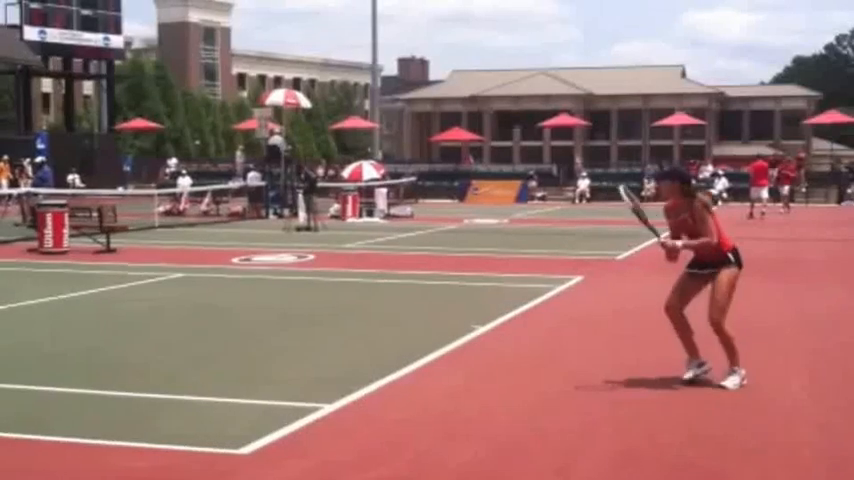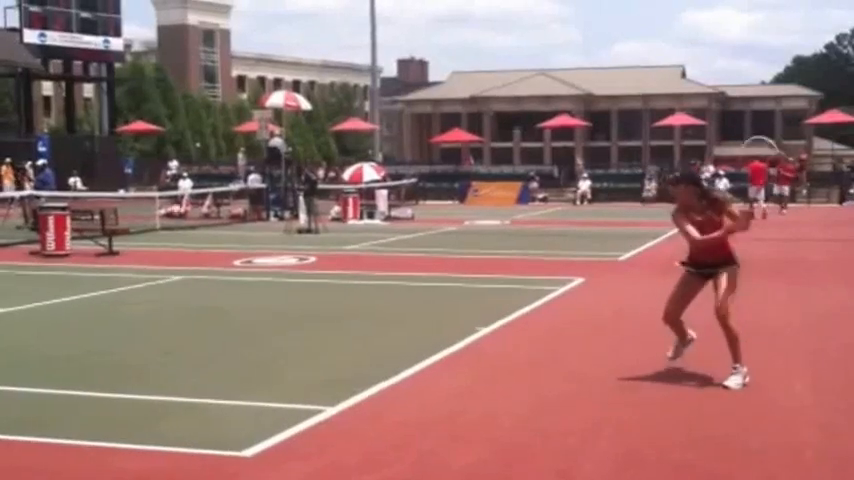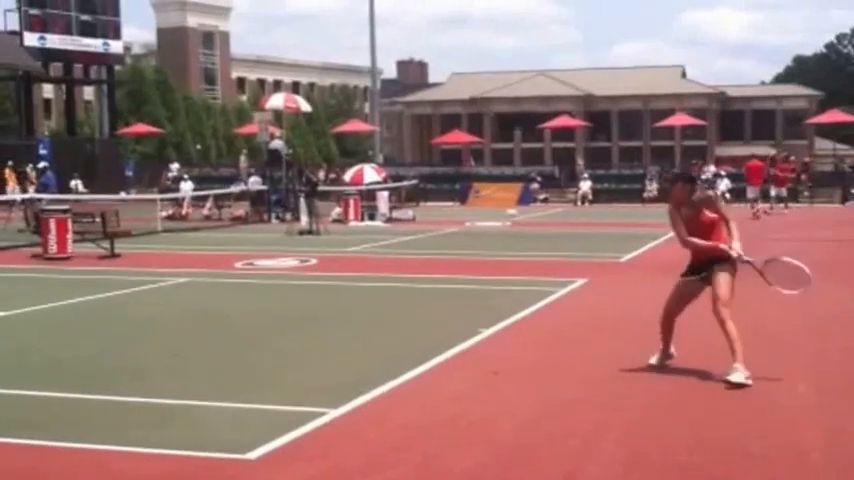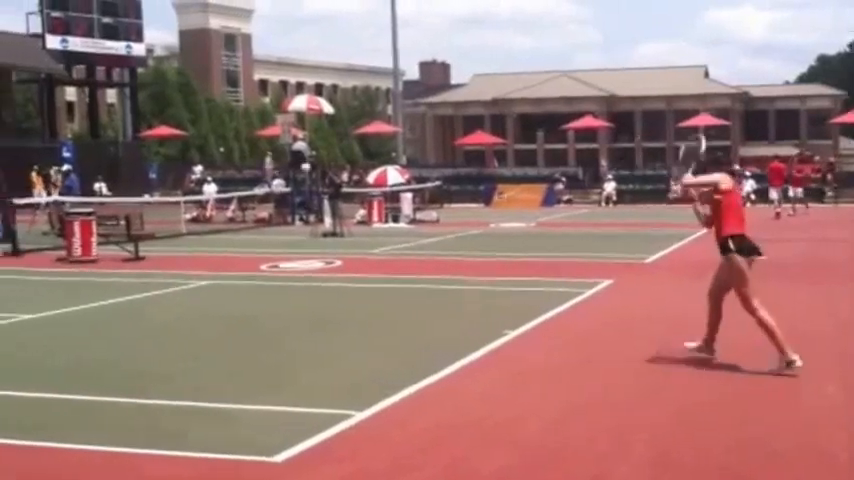
dt=0.2s
person 1, frame 1
left shoulder: (697, 204)
right shoulder: (670, 210)
left elbow: (711, 240)
right elbow: (677, 239)
left wrist: (681, 245)
right wrist: (672, 248)
left hip: (725, 259)
right hip: (702, 261)
left knee: (715, 319)
right knee: (672, 307)
left ankle: (737, 369)
right ankle: (696, 361)
person 1, frame 2
left shoulder: (716, 202)
right shoulder: (680, 213)
left elbow: (738, 222)
right elbow: (697, 241)
left wrist: (742, 220)
right wrist: (729, 230)
left hip: (723, 263)
right hip: (697, 264)
left knee: (722, 312)
right knee: (669, 315)
left ankle: (739, 369)
right ankle: (684, 337)
person 1, frame 3
left shoulder: (708, 200)
right shoulder: (676, 211)
left elbow: (730, 223)
right elbow: (686, 242)
left wrist: (735, 244)
right wrist: (715, 246)
left hip: (721, 262)
right hip: (697, 266)
left knee: (721, 311)
right knee: (667, 313)
left ankle: (740, 369)
right ankle: (666, 351)
person 1, frame 4
left shoulder: (722, 179)
right shoulder: (720, 193)
left elbow: (688, 182)
right elbow: (708, 222)
left wrist: (689, 182)
right wrist: (696, 201)
left hip: (735, 246)
right hip: (733, 248)
left knee: (751, 305)
right knee: (714, 295)
left ankle: (789, 356)
right ankle: (708, 344)
